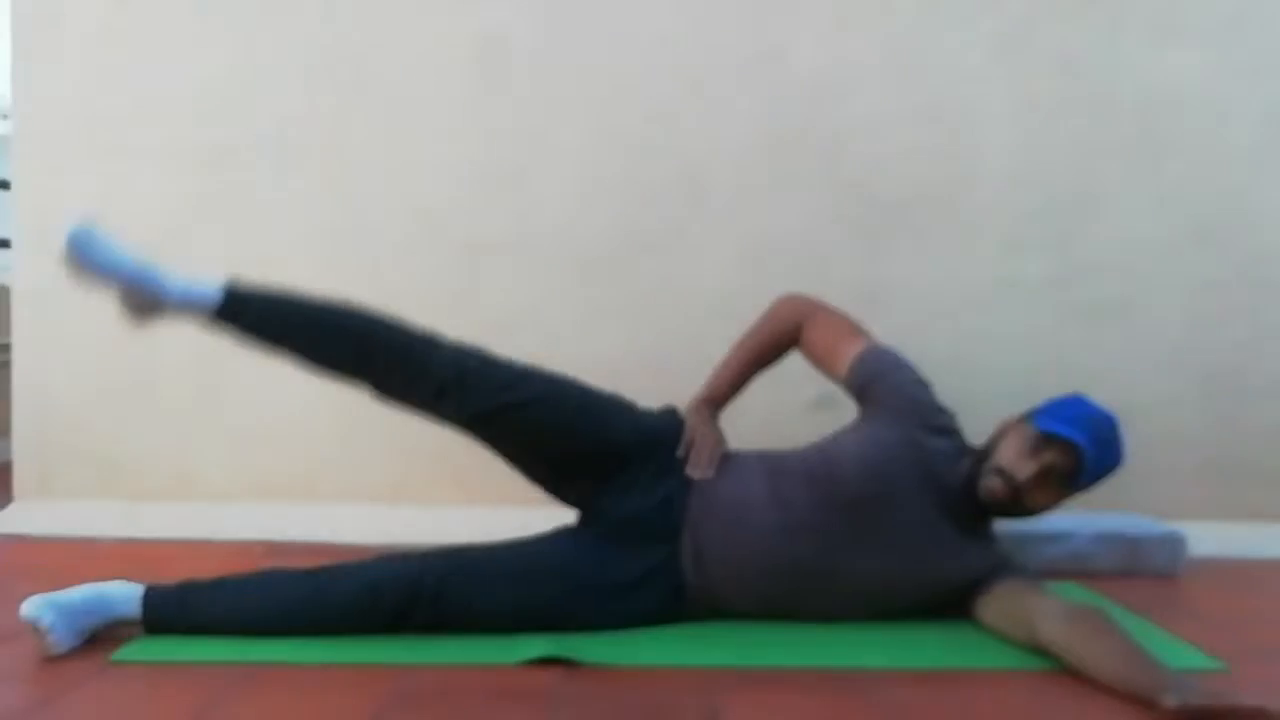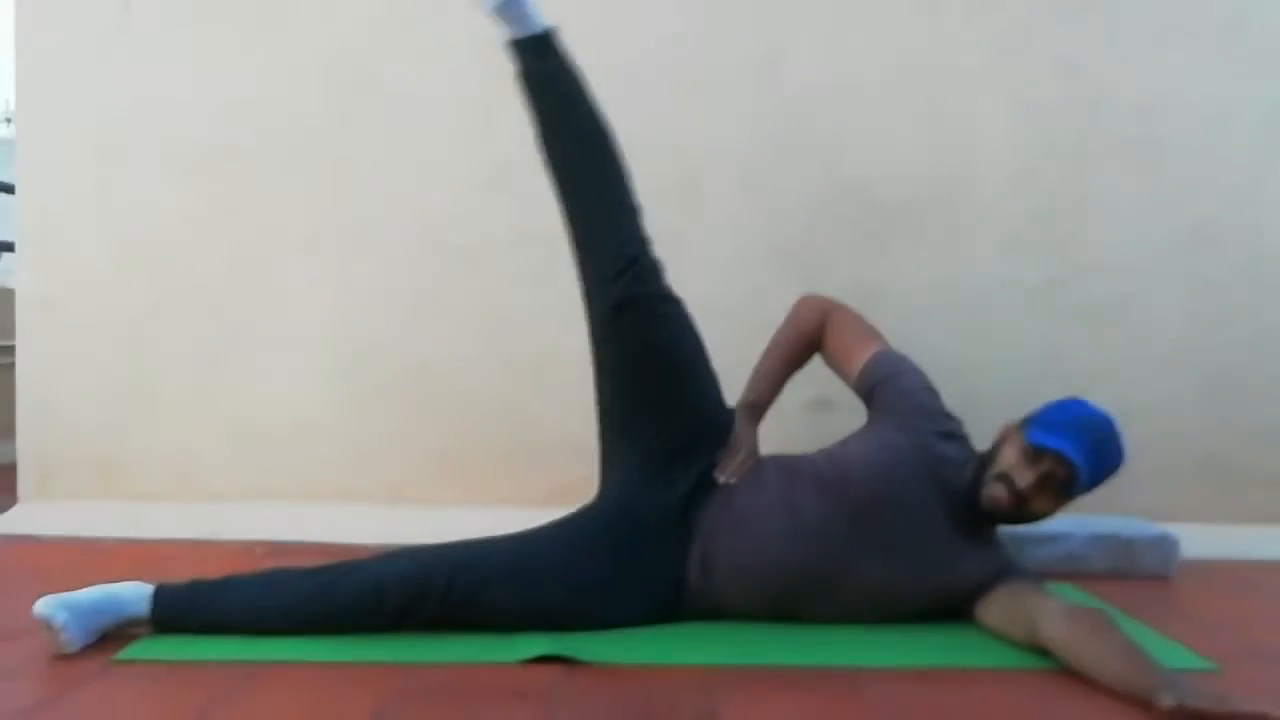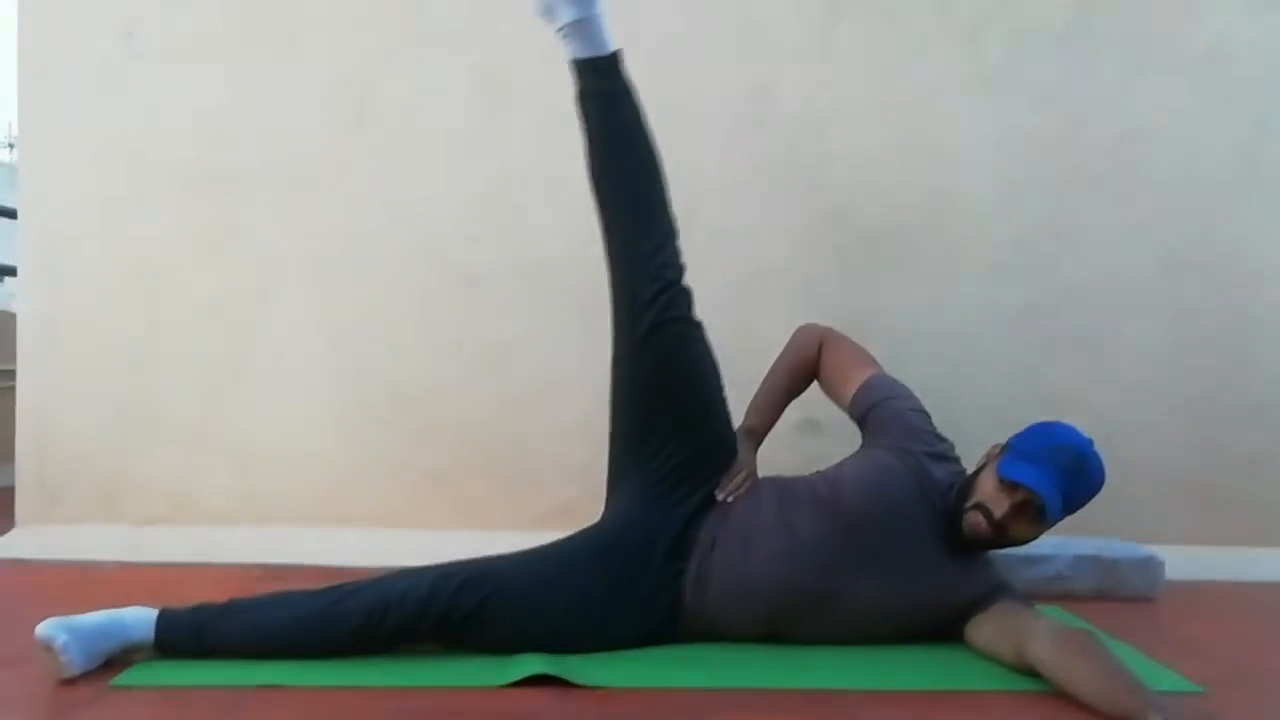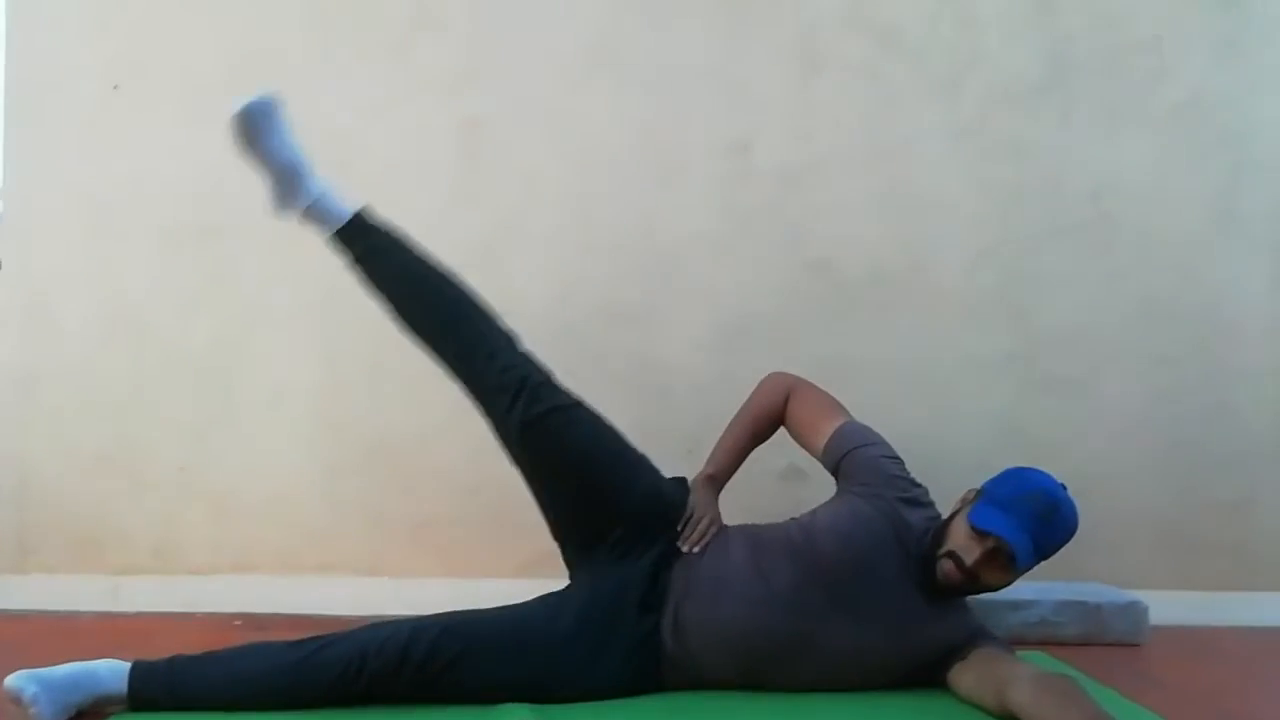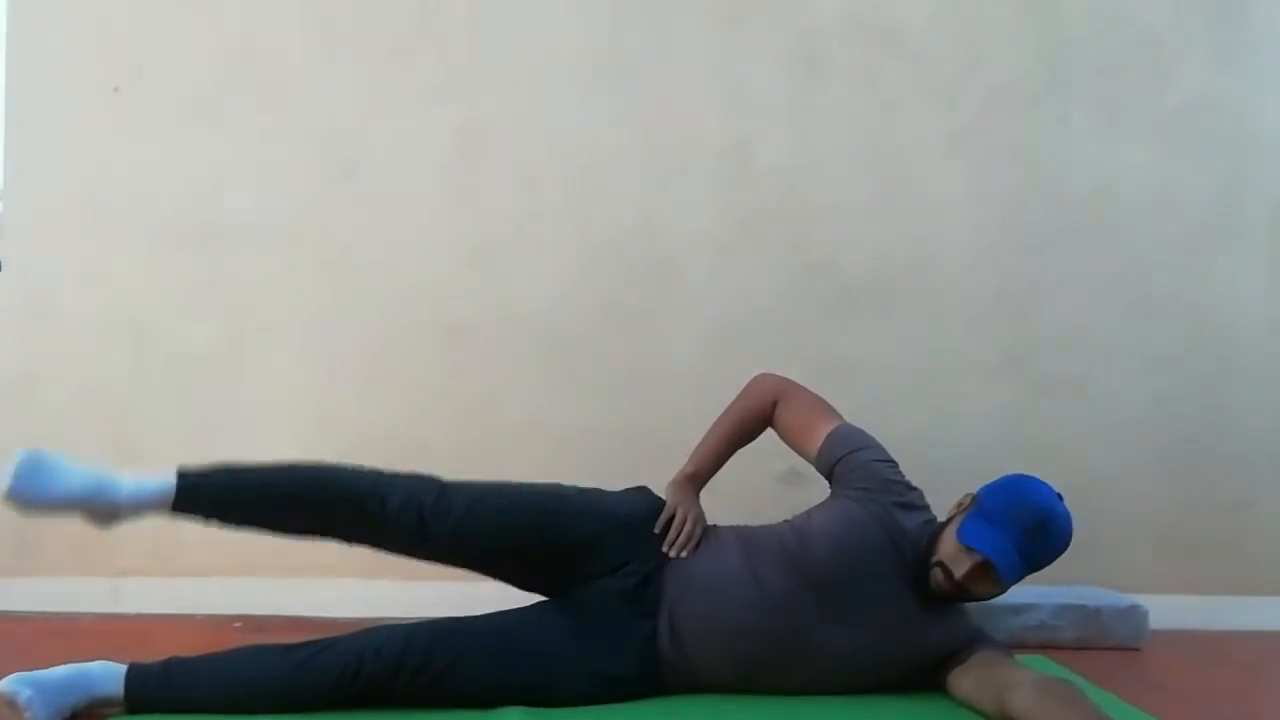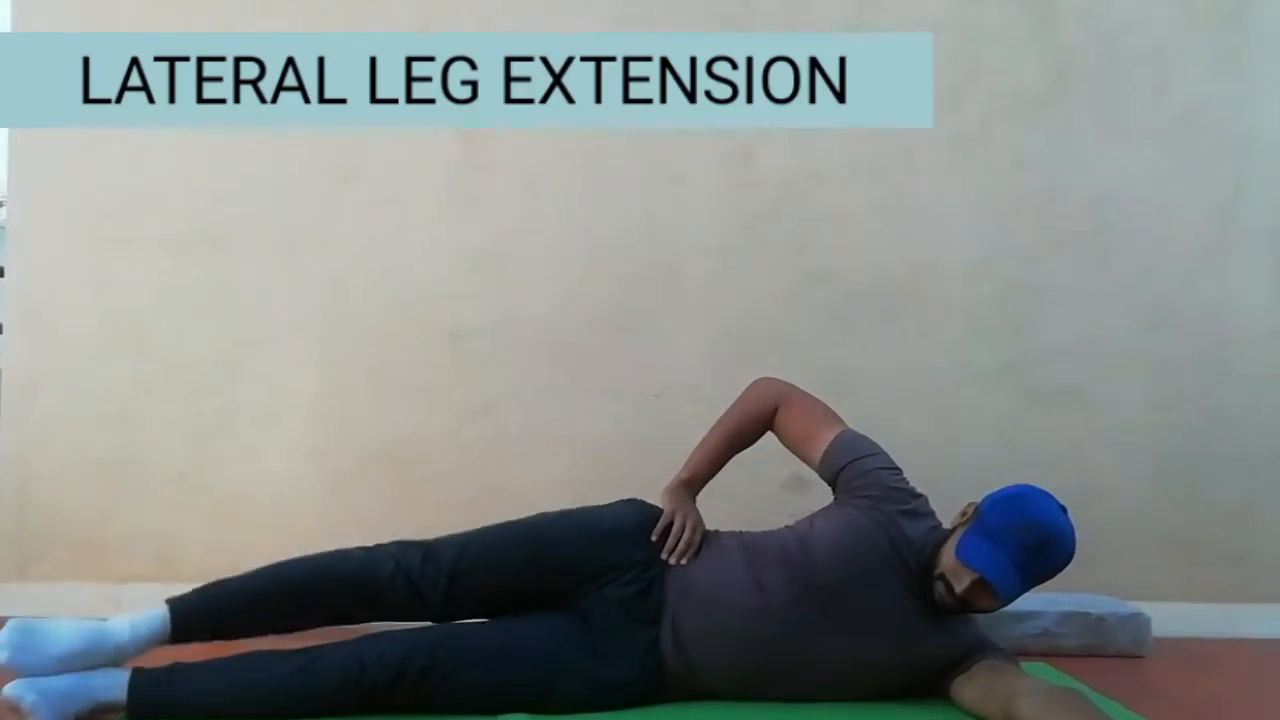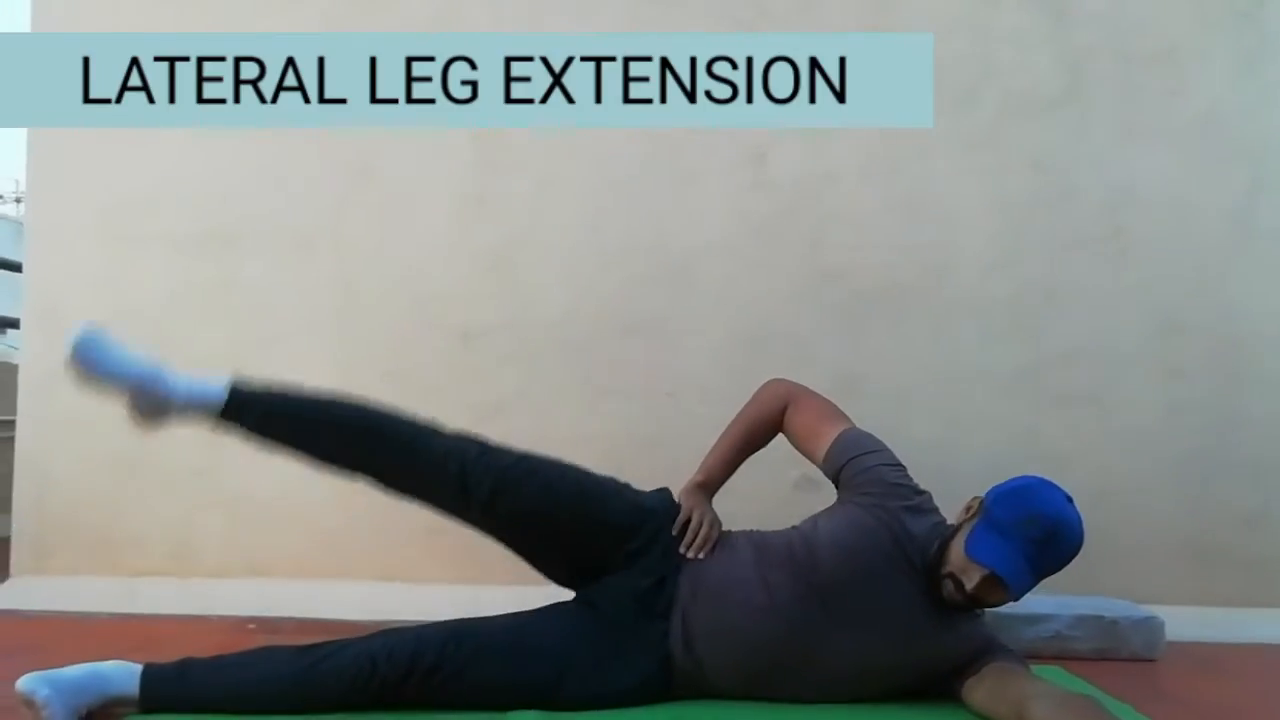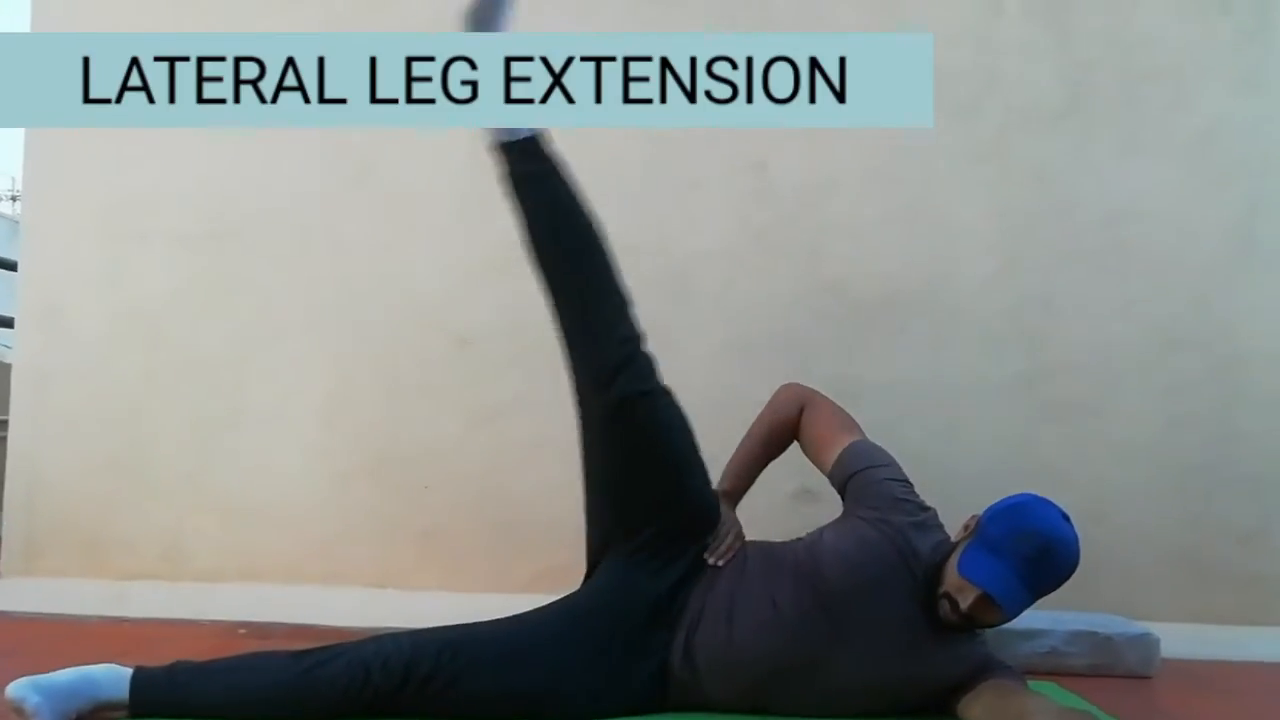
dt=0.3s
person 1, frame 1
left shoulder: (969, 566)
right shoulder: (920, 418)
right elbow: (800, 310)
right wrist: (709, 404)
left hip: (649, 579)
right hip: (652, 468)
left knee: (412, 593)
right knee: (450, 379)
left ankle: (128, 601)
right ankle: (189, 292)
person 1, frame 2
left shoulder: (978, 569)
right shoulder: (929, 431)
right elbow: (822, 312)
right wrist: (747, 416)
left hip: (652, 583)
right hip: (677, 483)
left knee: (424, 586)
right knee: (628, 280)
left ankle: (144, 603)
person 1, frame 3
left shoulder: (970, 586)
right shoulder: (924, 454)
right elbow: (816, 338)
right wrist: (746, 444)
left hip: (650, 602)
right hip: (679, 500)
left knee: (430, 607)
right knee: (657, 304)
left ankle: (143, 628)
person 1, frame 4
right shoulder: (898, 497)
right elbow: (786, 395)
right wrist: (713, 477)
right hip: (647, 534)
right knee: (516, 388)
right ankle: (321, 206)
person 1, frame 5
right shoulder: (886, 496)
right elbow: (775, 388)
right wrist: (687, 481)
right hip: (631, 551)
right knee: (425, 513)
right ankle: (142, 489)
person 1, frame 6
right shoulder: (889, 500)
right elbow: (776, 394)
right wrist: (684, 485)
right hip: (632, 558)
right knee: (409, 577)
right ankle: (133, 631)
person 1, frame 7
right shoulder: (898, 503)
right elbow: (785, 394)
right wrist: (701, 486)
right hip: (647, 551)
right knee: (451, 464)
right ankle: (190, 393)
person 1, frame 8
right shoulder: (900, 521)
right elbow: (798, 401)
right wrist: (727, 497)
right hip: (666, 567)
right knee: (611, 355)
right ankle: (511, 120)
